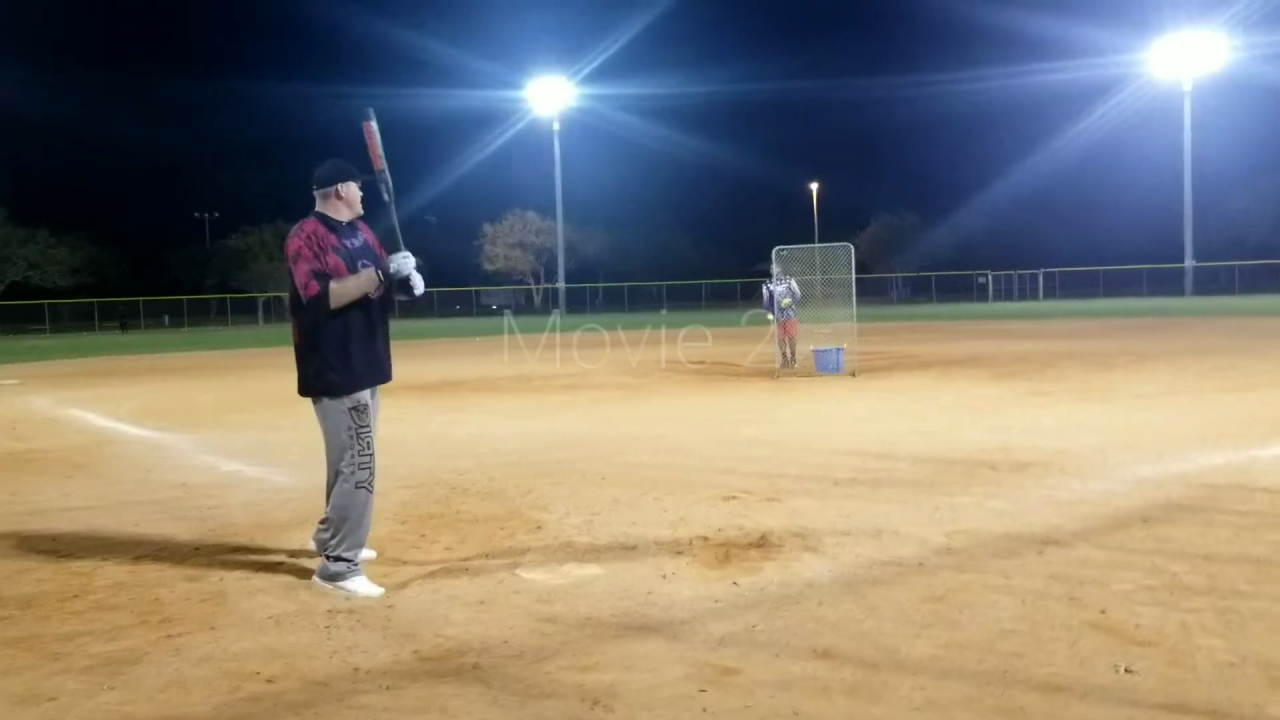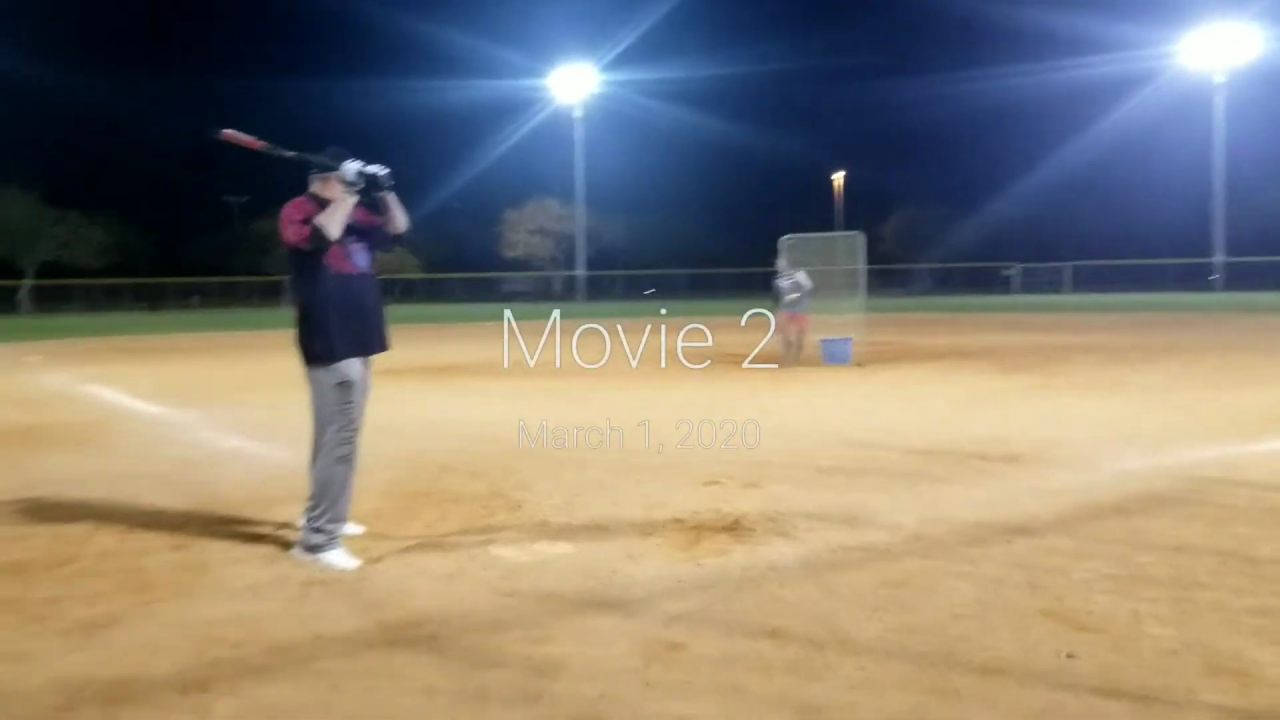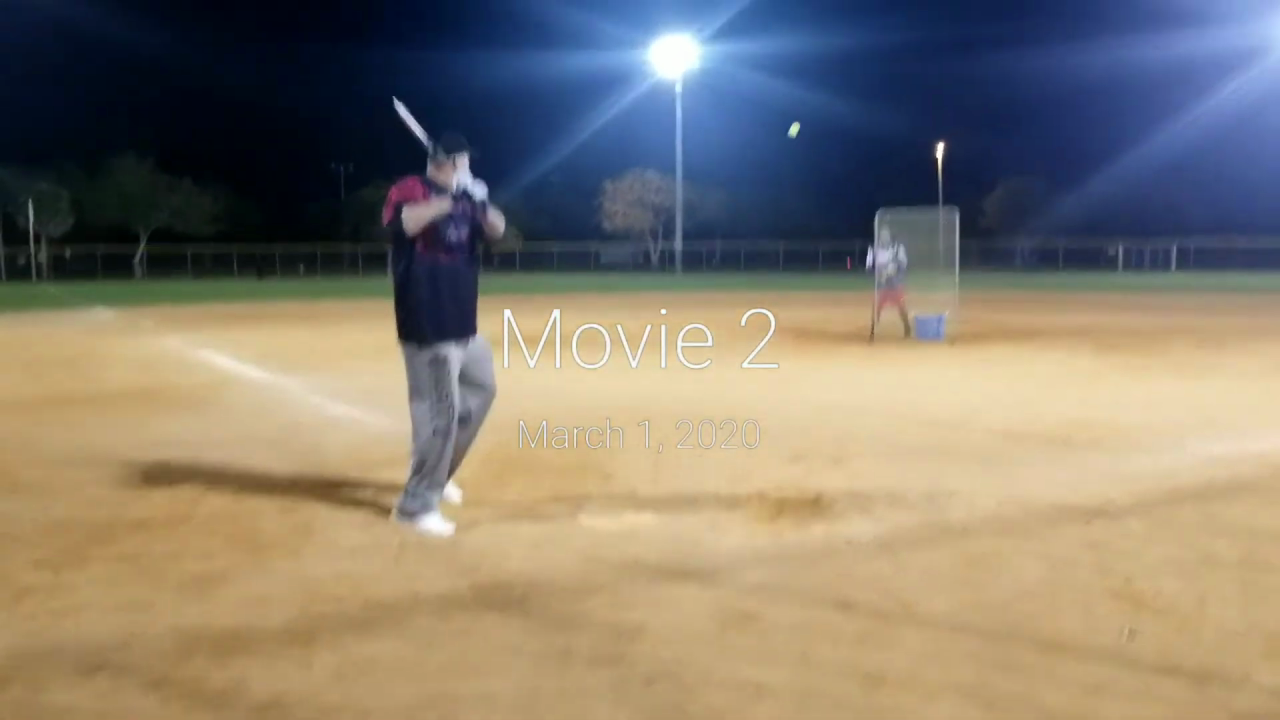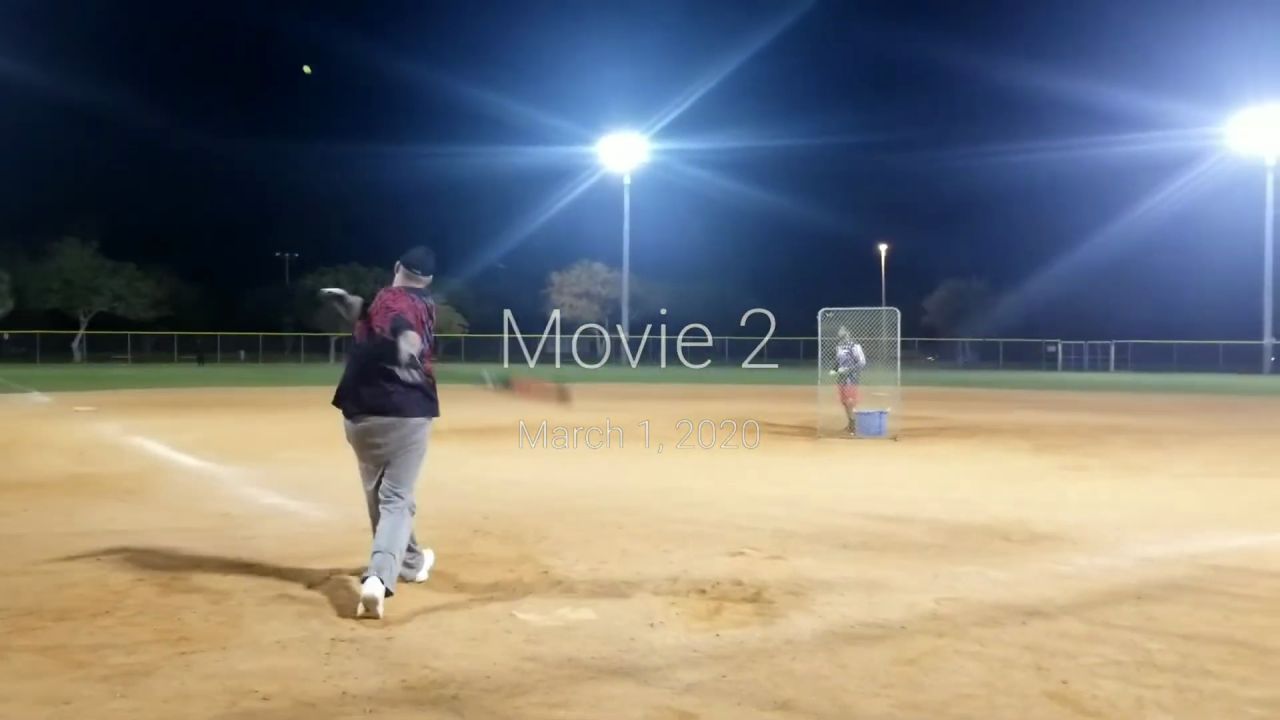
dt=1s
person 1, frame 1
left shoulder: (361, 232)
right shoulder: (307, 236)
left elbow: (382, 286)
right elbow: (322, 298)
left wrist: (404, 278)
right wrist: (379, 274)
left hip: (365, 363)
right hip: (335, 369)
left knee: (348, 459)
right knee: (357, 464)
left ankle: (332, 534)
right ankle: (338, 565)
person 1, frame 2
left shoulder: (354, 212)
right shoulder: (299, 209)
left elbow: (397, 229)
right elbow: (318, 237)
left wrist: (383, 191)
right wrist: (348, 192)
left hip: (357, 339)
right hip: (329, 342)
left knee: (342, 433)
right knee: (338, 437)
left ankle: (323, 513)
right ankle: (318, 536)
person 1, frame 3
left shoulder: (463, 199)
right shoulder: (410, 190)
left elbow: (496, 231)
right elbow: (400, 225)
left wrist: (482, 205)
right wrist: (449, 199)
left hip: (462, 322)
right hip: (427, 324)
left knee: (481, 390)
right knee: (440, 411)
left ankle: (438, 476)
right ankle: (416, 504)
person 1, frame 4
left shoulder: (391, 297)
right shoulder: (422, 303)
left elbow: (401, 326)
left wrist: (410, 355)
right wrist: (350, 302)
left hip: (365, 415)
right hip: (411, 414)
left knee: (381, 496)
right knee: (396, 500)
left ankle: (410, 561)
right ankle: (379, 577)
